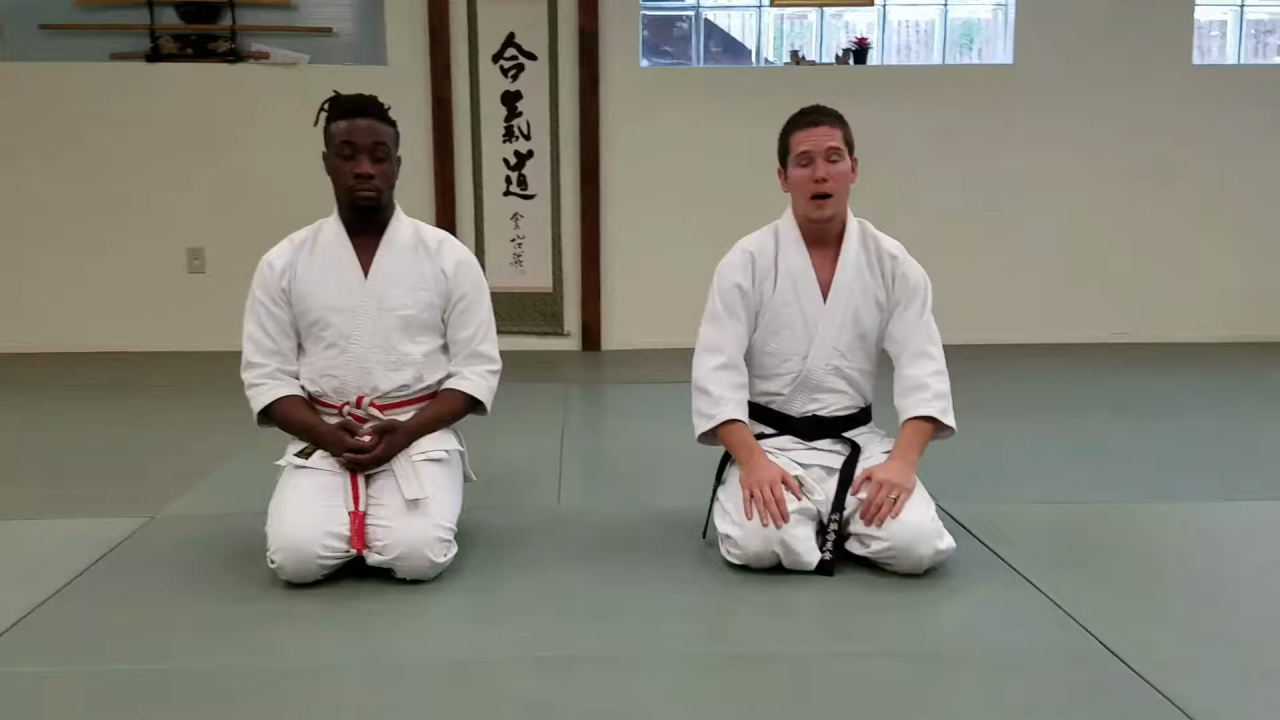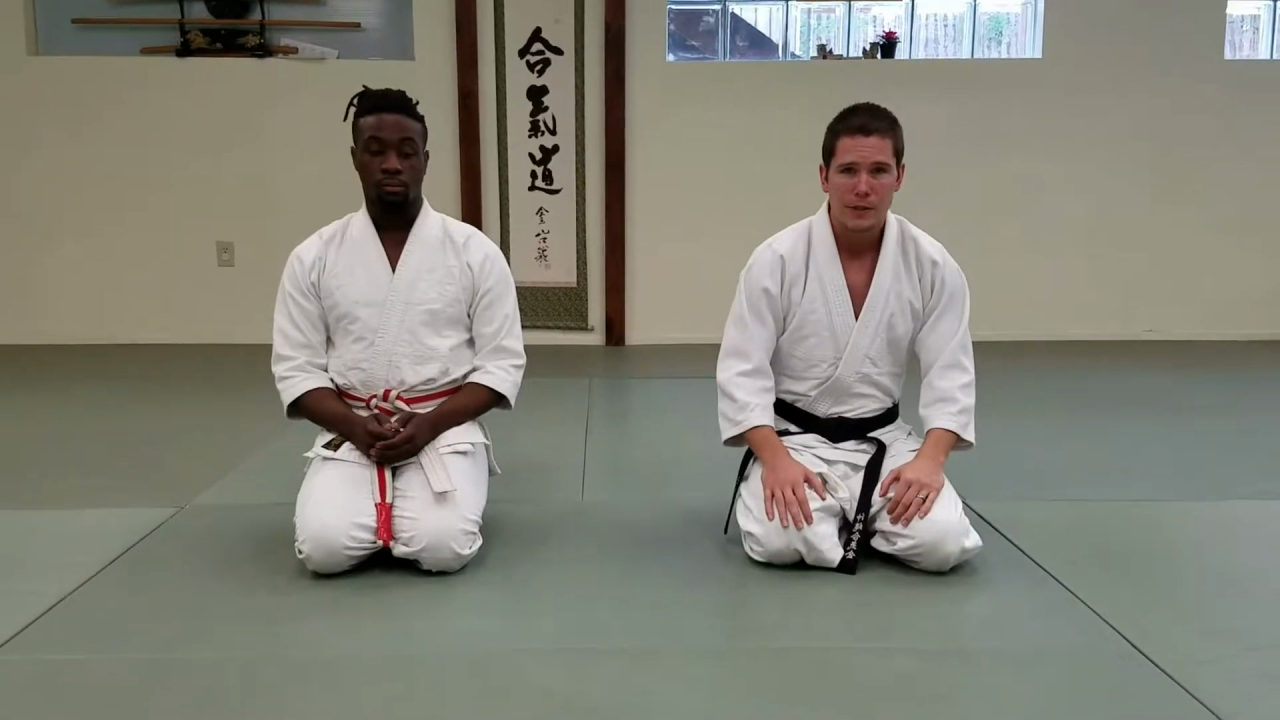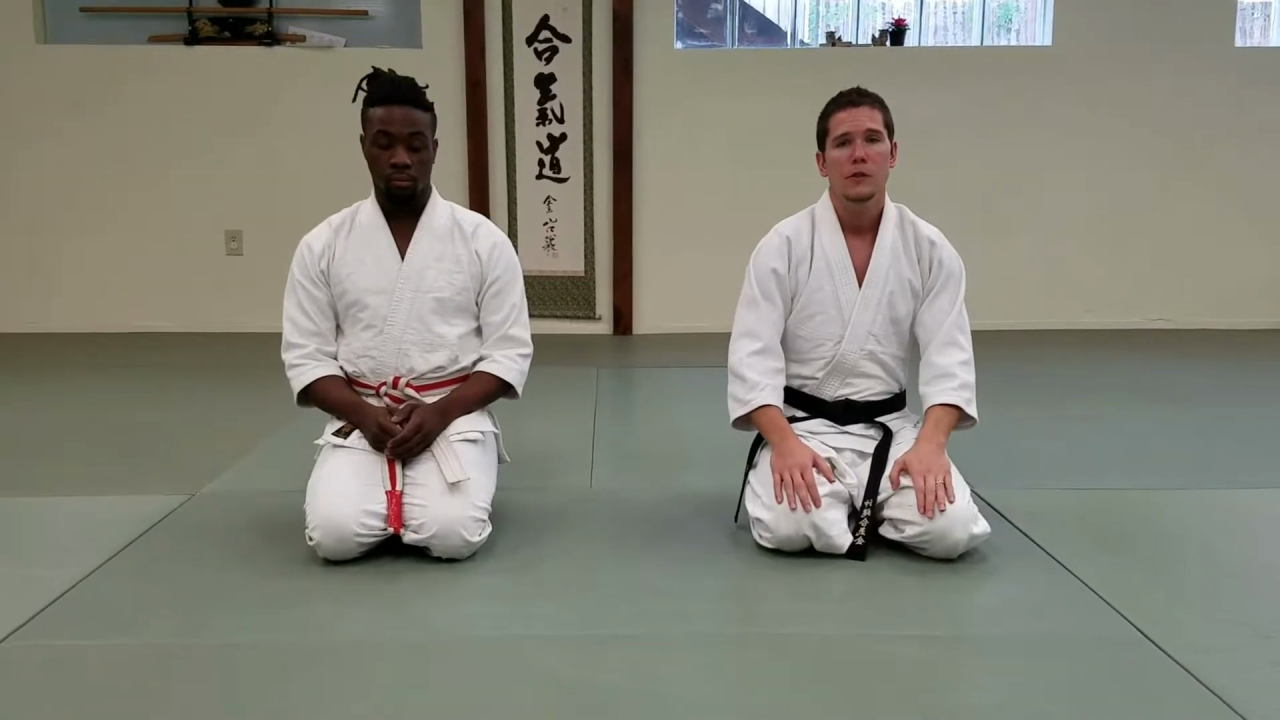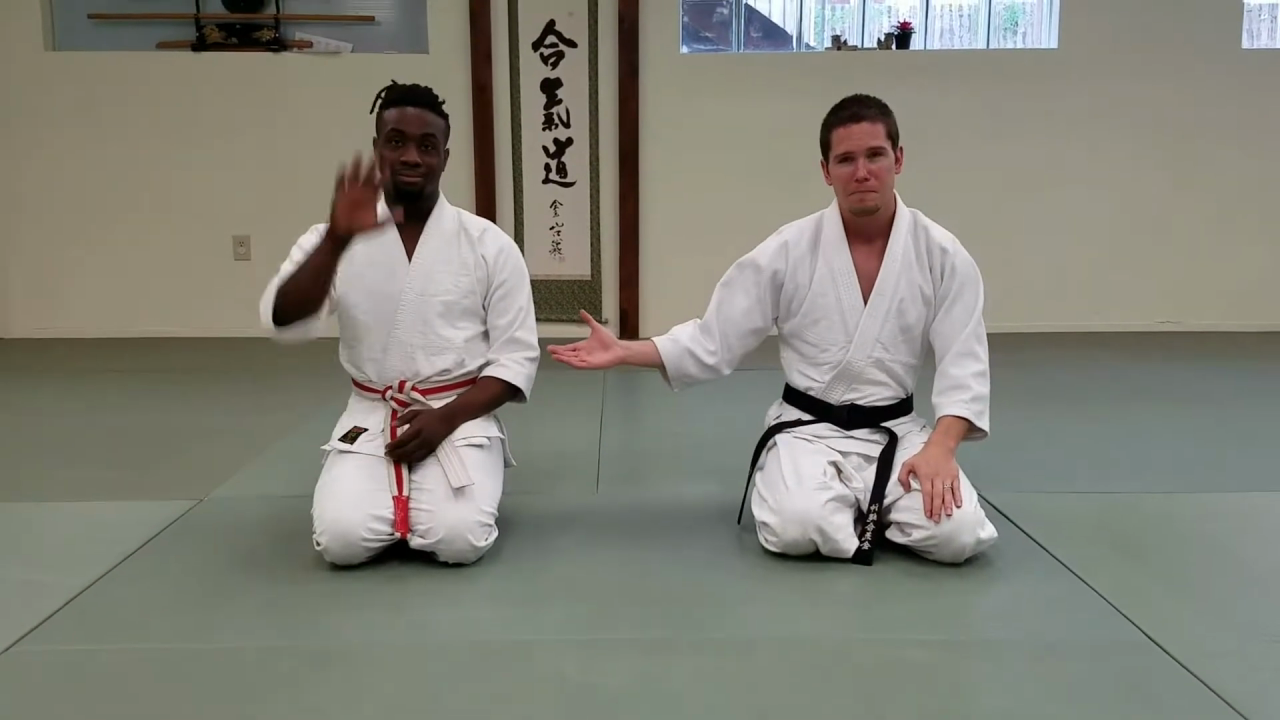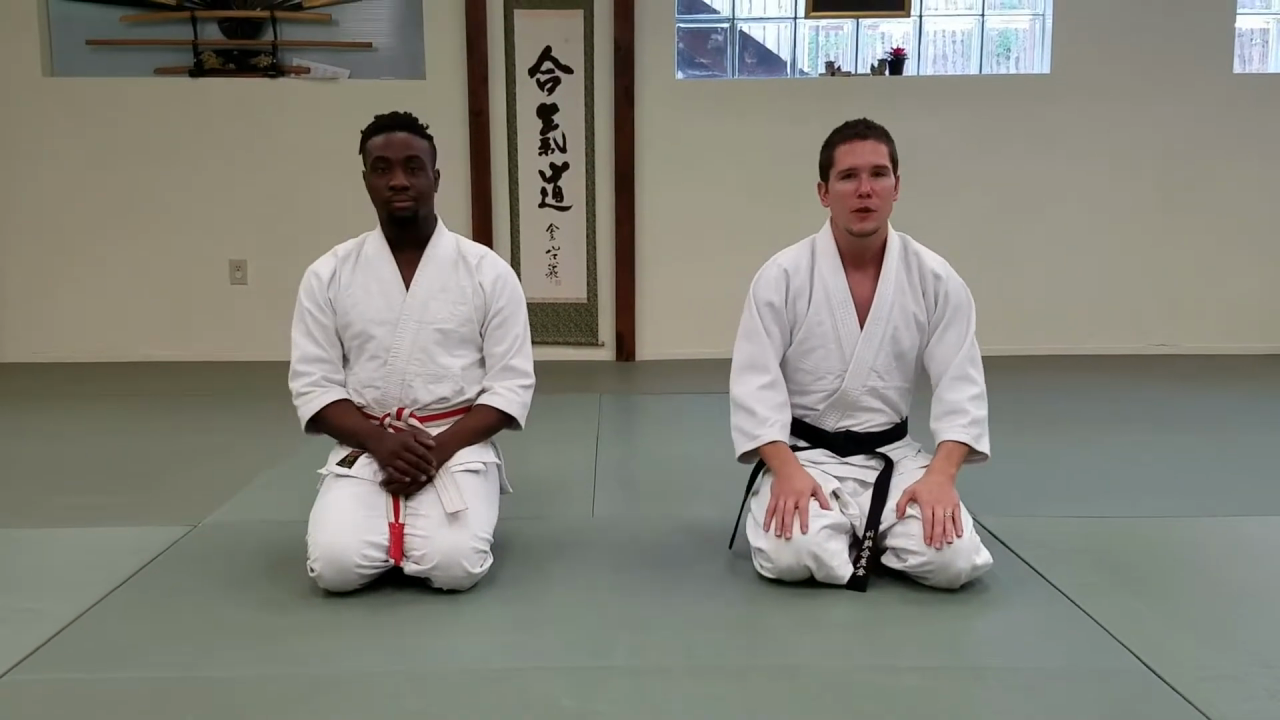
dt=1s
person 1, frame 1
left shoulder: (447, 256)
right shoulder: (284, 263)
left elbow: (478, 368)
right elbow: (266, 375)
left wrist: (406, 432)
right wrist: (327, 435)
left hip: (419, 435)
right hip: (322, 440)
left knee: (417, 555)
right knee: (297, 557)
left ankle: (390, 515)
right ankle: (356, 518)
person 1, frame 2
left shoulder: (474, 251)
right shoulder: (313, 257)
left elbow: (502, 363)
right elbow: (296, 368)
left wrist: (430, 424)
right wrist: (356, 426)
left hip: (444, 427)
right hip: (350, 431)
left knee: (442, 547)
right knee: (324, 548)
left ankle: (411, 508)
right ankle: (380, 510)
person 1, frame 3
left shoulder: (482, 240)
right shoulder: (323, 244)
left elbow: (509, 352)
right elbow: (306, 356)
left wrist: (439, 413)
right wrist: (365, 415)
left hip: (454, 414)
right hip: (361, 418)
left knee: (452, 533)
right knee: (335, 535)
left ankle: (434, 489)
right ankle: (391, 495)
person 1, frame 4
left shoulder: (489, 245)
right shoulder: (330, 242)
left elbow: (517, 356)
right elbow: (281, 320)
left wrist: (446, 418)
right wrist: (337, 240)
left hip: (459, 418)
right hip: (367, 418)
left knee: (458, 540)
right knee: (342, 540)
left ankle: (441, 492)
right ankle: (400, 500)
person 1, frame 5
left shoulder: (487, 271)
right shoulder: (328, 274)
left elbow: (511, 384)
right elbow: (313, 385)
left wrist: (438, 449)
right wrist: (380, 442)
left hip: (456, 444)
right hip: (367, 446)
left knee: (453, 566)
right knee: (336, 566)
left ankle: (423, 525)
right ankle: (395, 527)
person 2, frame 1
left shoulder: (892, 263)
right shoulder: (747, 261)
left elbow: (923, 371)
right elbow: (716, 372)
left wrist: (902, 459)
right wrist: (752, 460)
left hip: (857, 442)
right hip: (769, 441)
left knee: (916, 544)
right knee: (758, 544)
left ankle: (829, 518)
right ankle: (806, 515)
person 2, frame 2
left shoulder: (932, 265)
right shoulder: (777, 258)
left elbow: (950, 374)
right elbow: (741, 371)
left wrist: (929, 460)
right wrist: (775, 460)
left hip: (883, 439)
right hip: (794, 438)
left knee: (942, 542)
right knee: (779, 540)
left ankle: (854, 517)
right ankle: (833, 514)
person 2, frame 3
left shoulder: (929, 248)
right shoulder: (783, 244)
left elbow: (949, 357)
right elbow: (753, 356)
left wrist: (930, 444)
right wrist: (783, 443)
left hip: (890, 426)
right hip: (803, 424)
left knee: (950, 529)
right knee: (790, 525)
left ankle: (860, 504)
right ankle: (850, 503)
person 2, frame 4
left shoulder: (941, 255)
right shoulder: (787, 250)
left elbow: (964, 364)
right elbow: (712, 340)
left wrist: (940, 449)
right wrist: (622, 351)
left hip: (897, 431)
right hip: (809, 429)
left knee: (958, 534)
right knee: (797, 527)
left ankle: (864, 507)
right ankle: (847, 504)
person 2, frame 5
left shoulder: (935, 279)
right shoulder: (782, 275)
left elbow: (961, 386)
right elbow: (754, 384)
left wrist: (941, 475)
right wrist: (786, 471)
left hip: (893, 456)
right hip: (805, 455)
left knee: (953, 560)
right knee: (793, 555)
left ankle: (861, 537)
right ankle: (858, 537)
